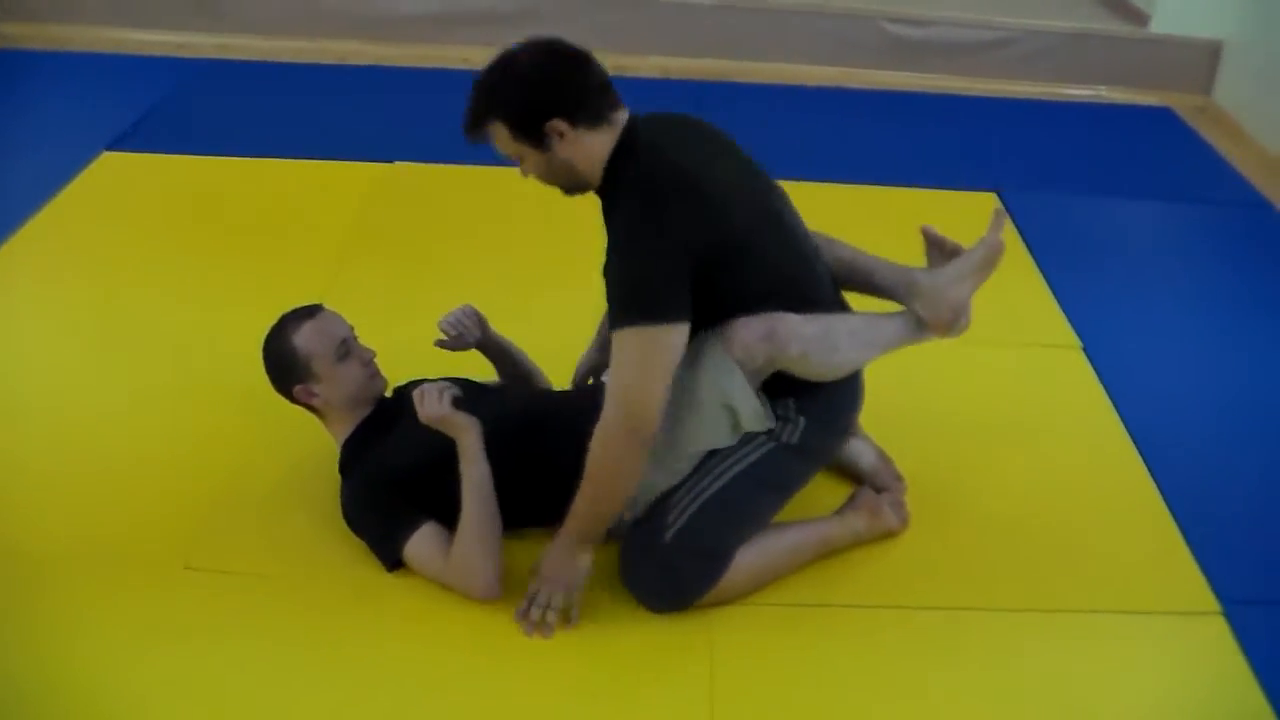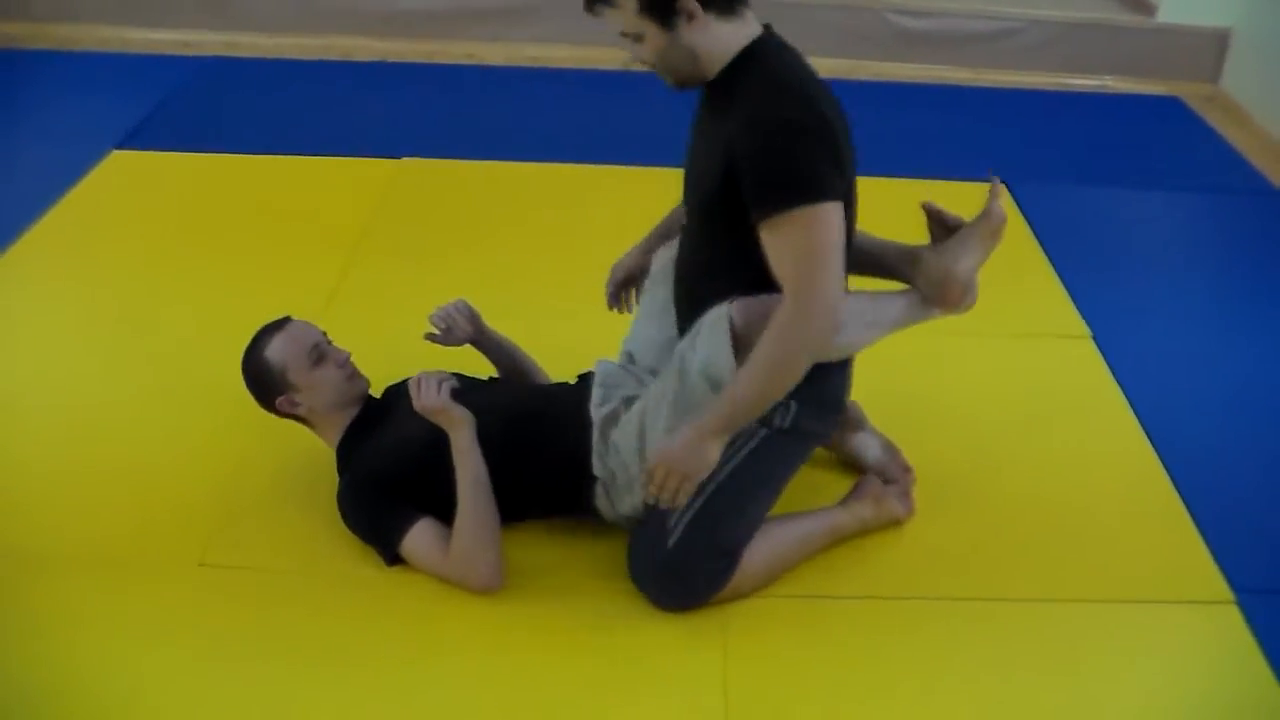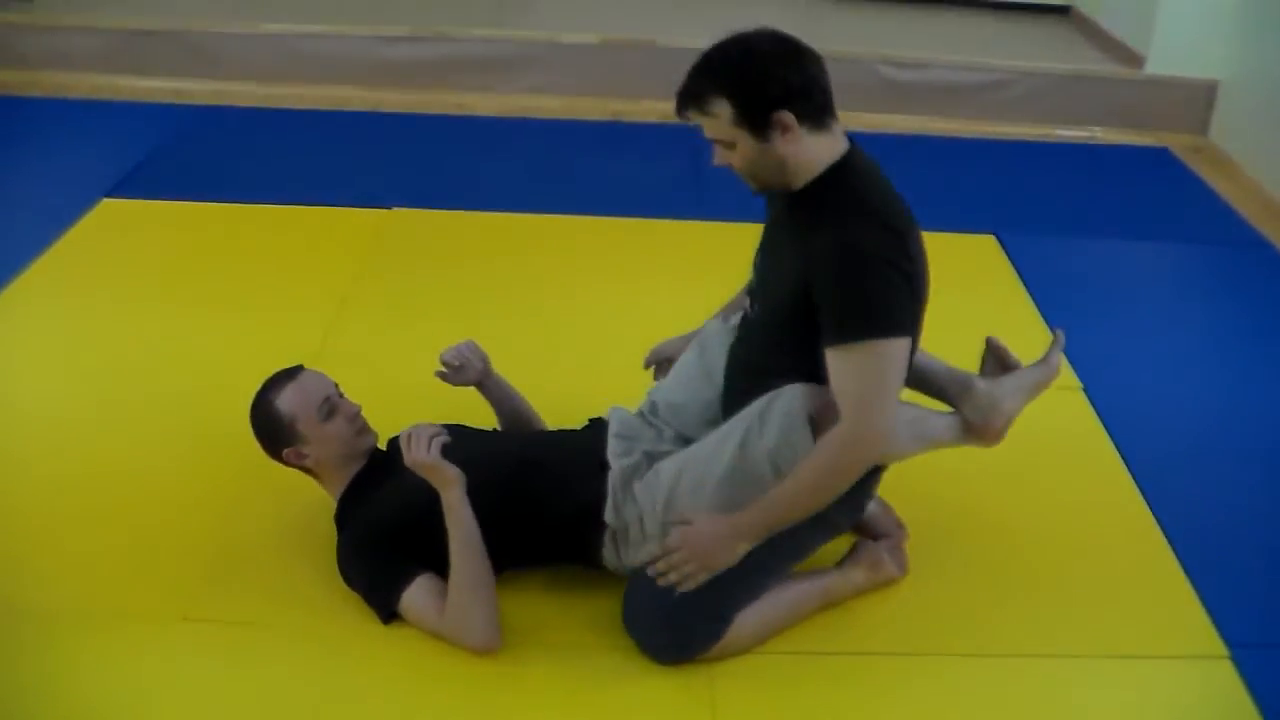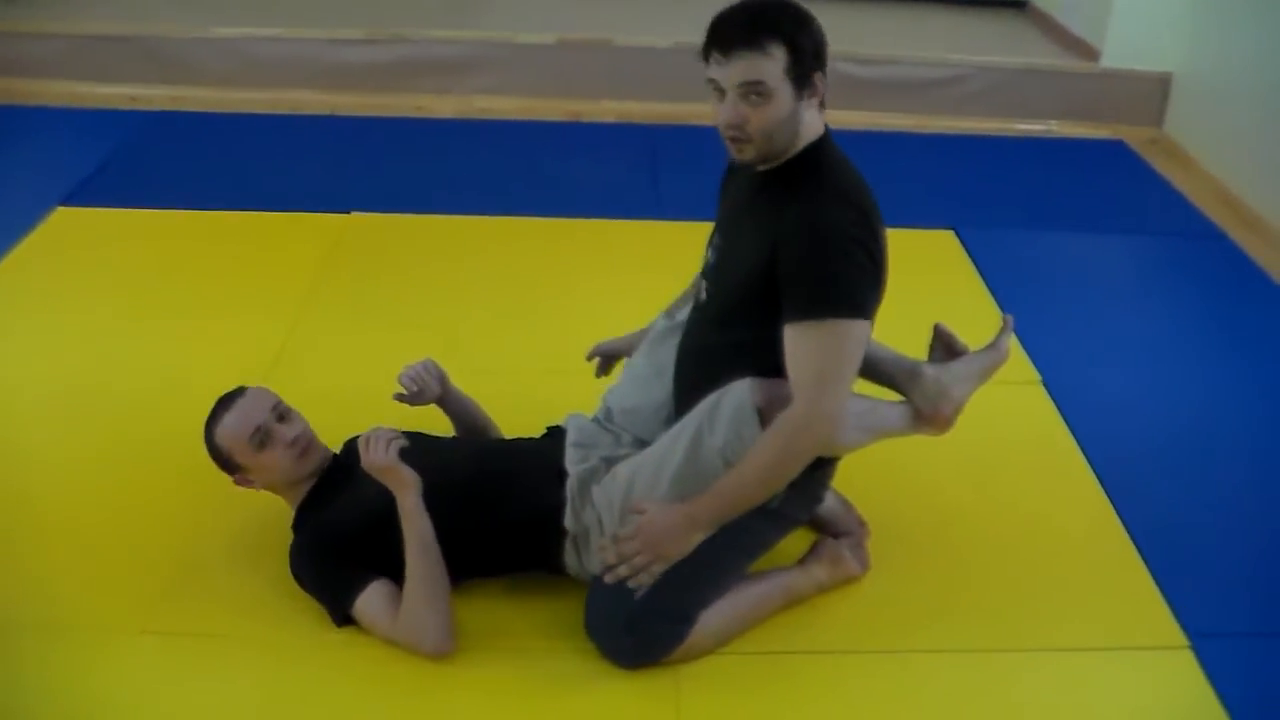
dt=0.5s
person 1, frame 1
left shoulder: (412, 400)
right shoulder: (371, 491)
right elbow: (482, 581)
left wrist: (486, 338)
right wrist: (468, 440)
left hip: (611, 409)
right knee: (751, 341)
person 1, frame 2
left shoulder: (405, 399)
right shoulder: (368, 489)
right elbow: (482, 573)
left wrist: (478, 332)
right wrist: (461, 433)
right hip: (625, 468)
right knee: (747, 320)
right ankle: (920, 331)
person 1, frame 3
left shoulder: (402, 451)
right shoulder: (367, 541)
right elbow: (478, 632)
left wrist: (485, 378)
right wrist: (450, 492)
left hip: (621, 449)
right hip: (630, 523)
left knee: (742, 330)
right knee: (806, 409)
right ankle: (969, 422)
person 1, frame 4
left shoulder: (360, 453)
right shoulder: (322, 549)
right elbow: (433, 637)
left wrist: (445, 391)
right wrist: (406, 496)
left hip: (578, 456)
right hip: (589, 529)
left knee: (692, 330)
right knee: (753, 401)
person 2, frame 1
left shoulder: (648, 226)
right shoulder: (667, 134)
left elbow: (632, 422)
left wrist: (575, 545)
right wrist: (614, 336)
left hip: (798, 396)
left knee: (656, 571)
person 2, frame 2
left shoulder: (779, 114)
right shoulder: (742, 76)
left elbow: (815, 309)
left wrist: (706, 433)
left hip: (780, 381)
right hip: (724, 354)
left knee: (668, 574)
right ankle: (834, 433)
person 2, frame 3
left shoulder: (859, 242)
right shoulder: (806, 180)
left elbow: (868, 433)
left wrist: (738, 532)
left hip: (812, 464)
right hip: (756, 424)
left knee: (662, 622)
left ankle: (857, 570)
person 2, frame 4
left shoulder: (827, 223)
right shoulder: (752, 165)
left elbow: (818, 416)
left wrist: (694, 520)
left hip: (761, 456)
right hip: (706, 419)
left knee: (625, 628)
right knee: (595, 472)
left ankle: (818, 569)
